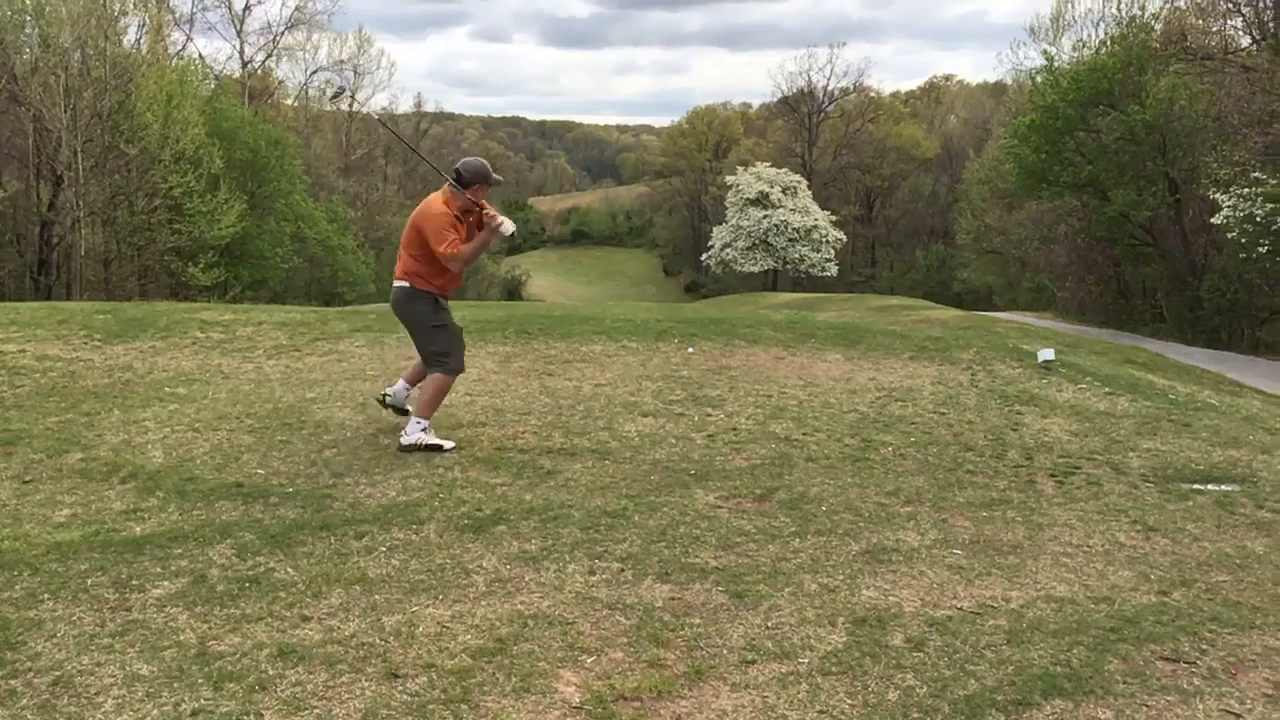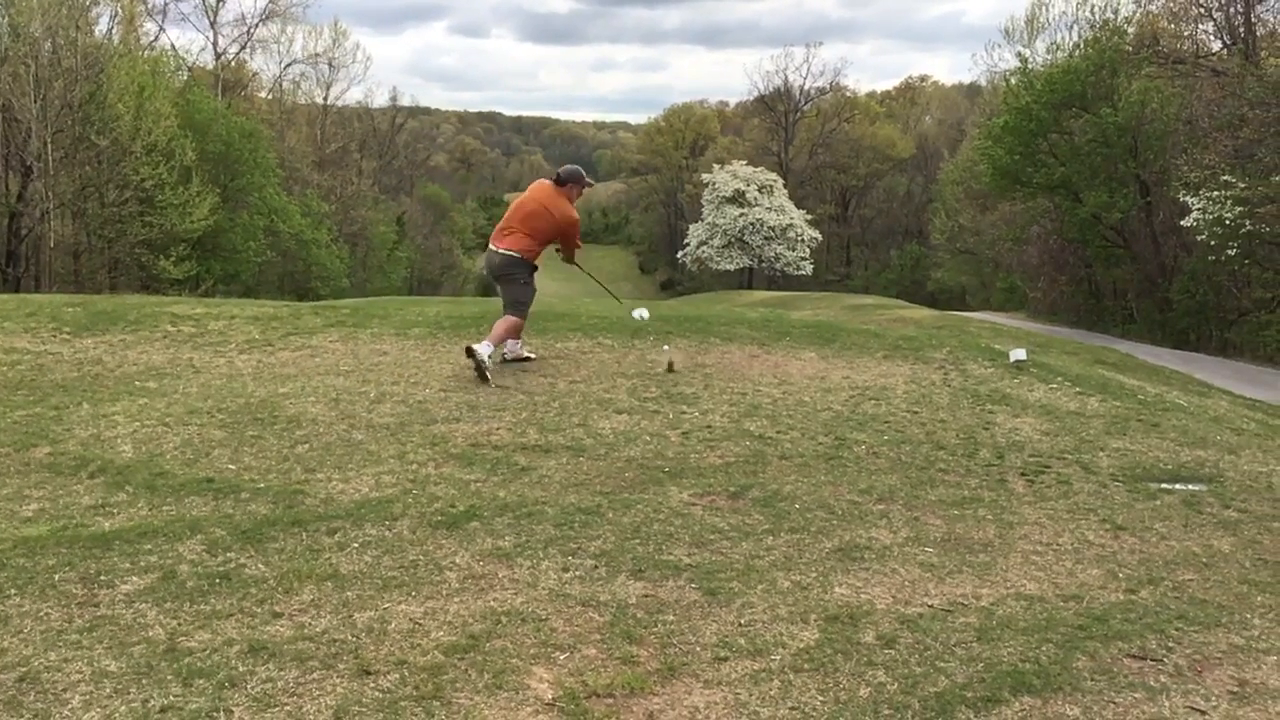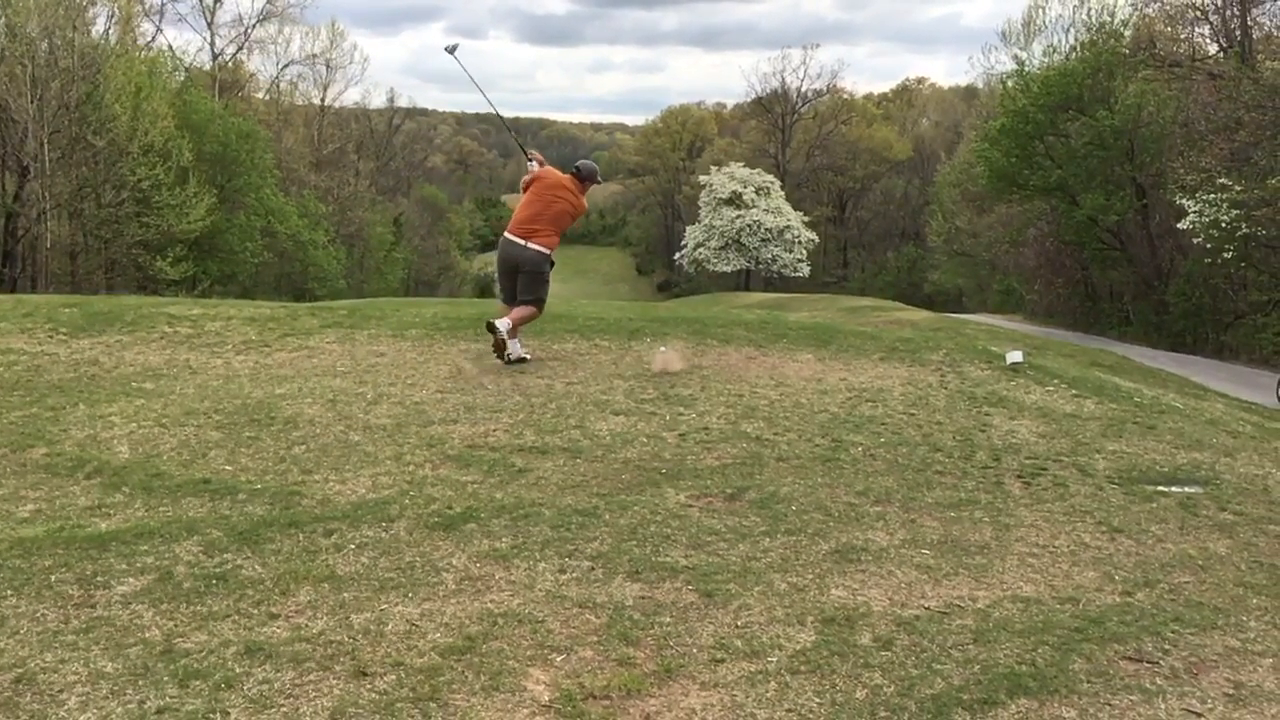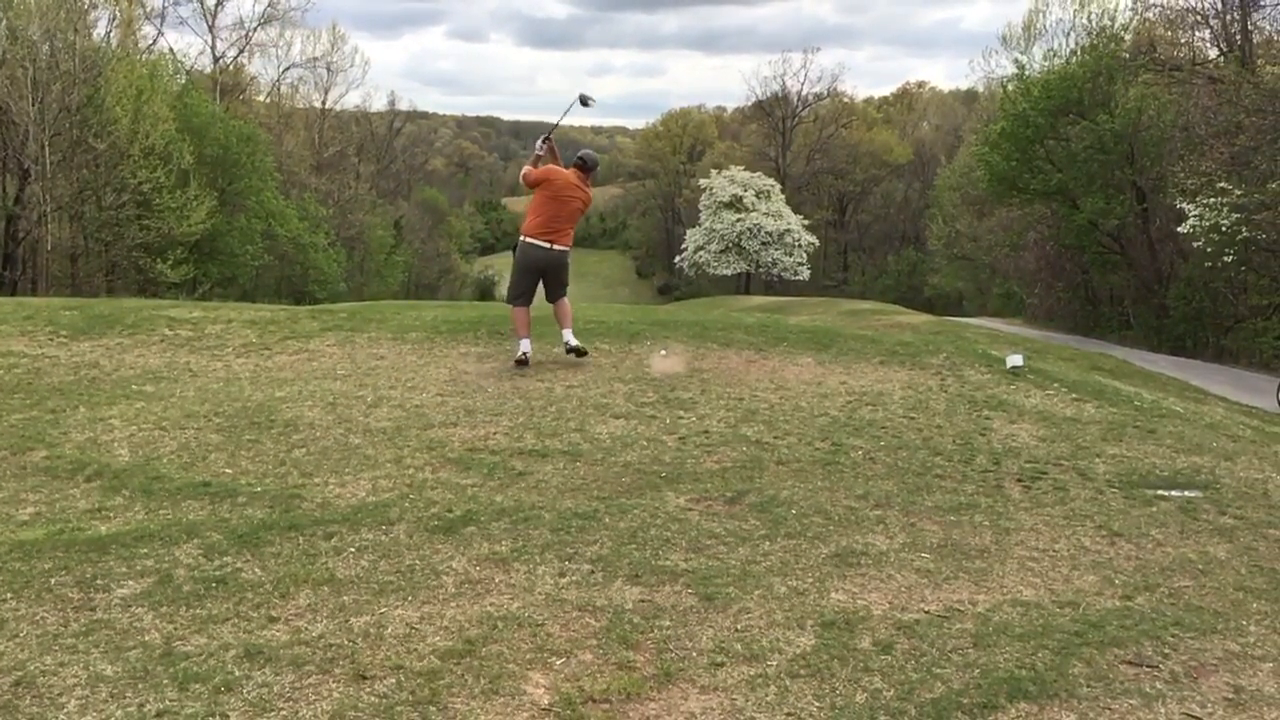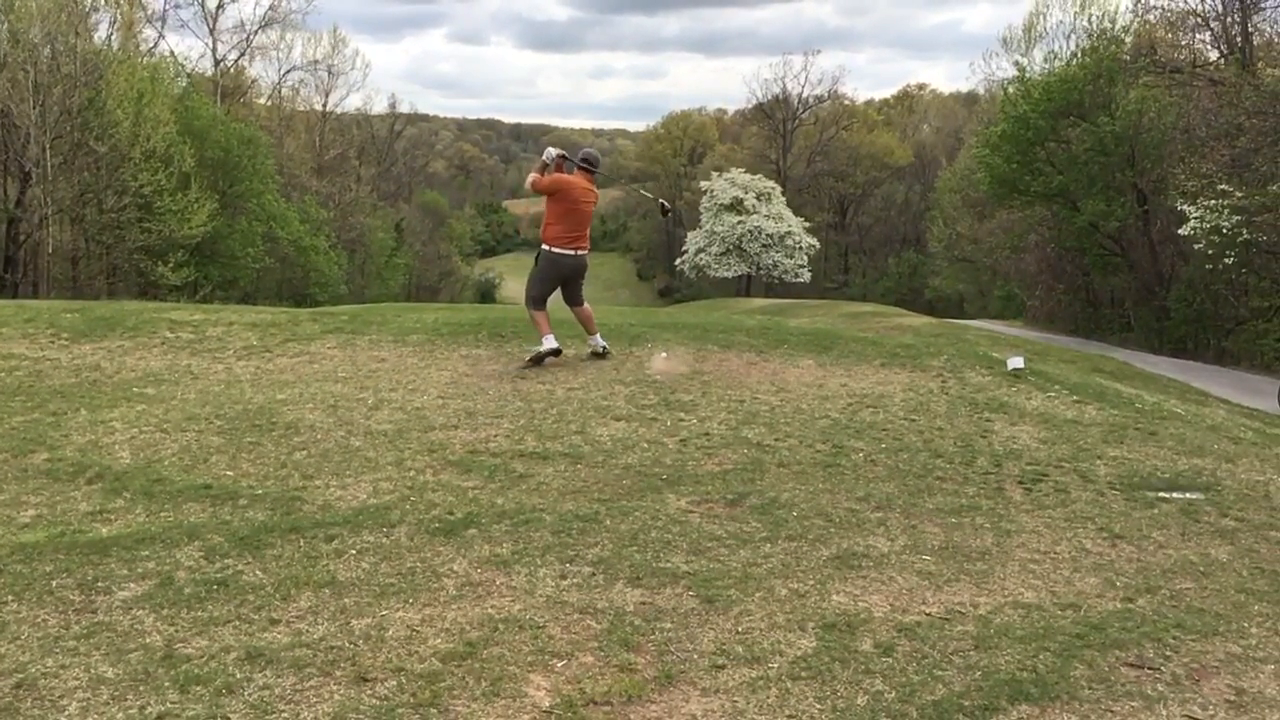
dt=1s
person 1, frame 1
left shoulder: (471, 206)
right shoulder: (436, 212)
left elbow: (500, 222)
right elbow: (456, 261)
left wrist: (502, 224)
right wrist: (486, 236)
left hip: (419, 295)
right hip: (418, 297)
left knee: (444, 353)
right knee: (448, 364)
left ankle: (397, 393)
right ankle: (416, 431)
person 1, frame 2
left shoulder: (540, 185)
right shoulder: (570, 216)
right elbow: (569, 252)
right wrist: (569, 259)
left hip: (493, 253)
right hip: (514, 261)
left knee: (517, 301)
right knee: (515, 313)
left ankle: (513, 348)
right ankle: (483, 349)
person 1, frame 3
left shoulder: (548, 175)
right shoulder: (580, 205)
left elbow: (524, 185)
left hip: (509, 243)
right hip: (536, 254)
left knee: (510, 300)
right knee: (532, 306)
left ankle: (513, 349)
right ankle: (503, 324)
person 1, frame 4
left shoulder: (551, 173)
right shoulder: (586, 195)
left elbow: (525, 176)
left wrist: (538, 153)
right wrist: (552, 151)
left hip: (530, 247)
right hip: (559, 253)
left knee: (519, 300)
right knee: (559, 296)
left ankle: (524, 347)
right ankle: (569, 338)
person 1, frame 5
left shoulder: (563, 182)
right shoulder: (592, 192)
left elbow: (531, 183)
left wrist: (545, 160)
right wrist: (557, 165)
left hip: (553, 255)
right hip: (579, 257)
left knee: (534, 300)
right knee: (576, 301)
left ankle: (548, 342)
right ankle: (598, 343)
